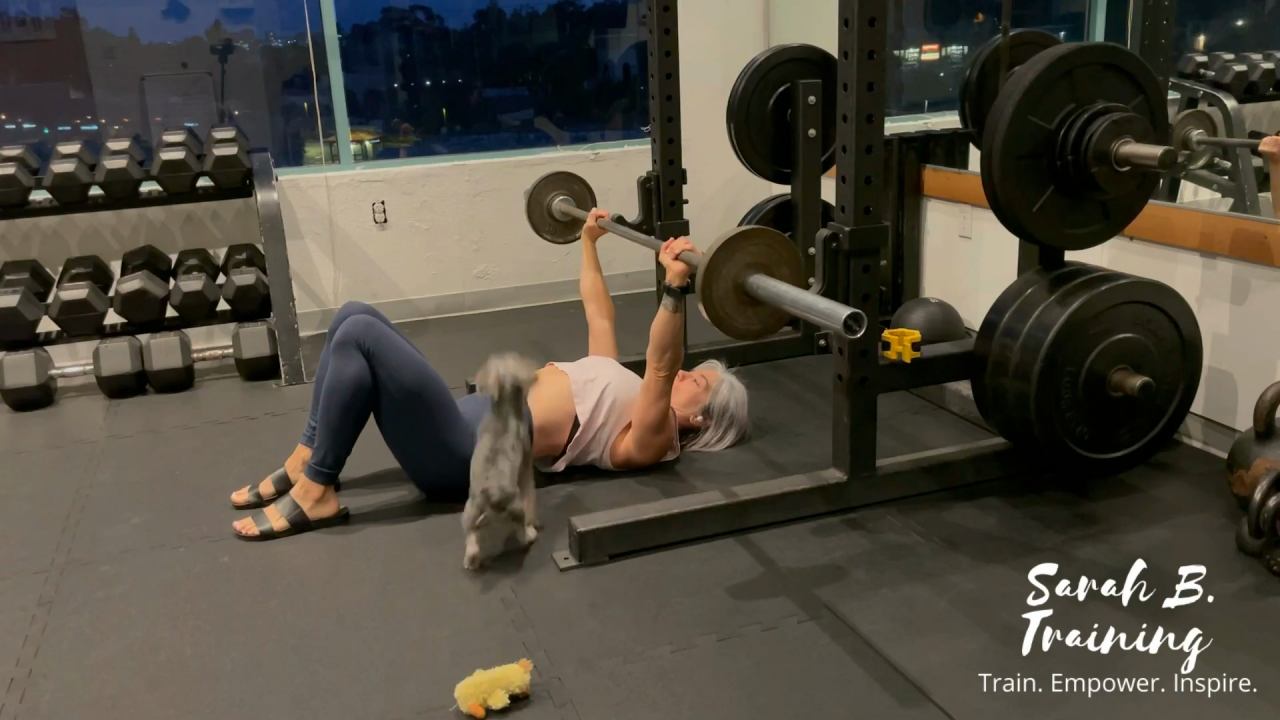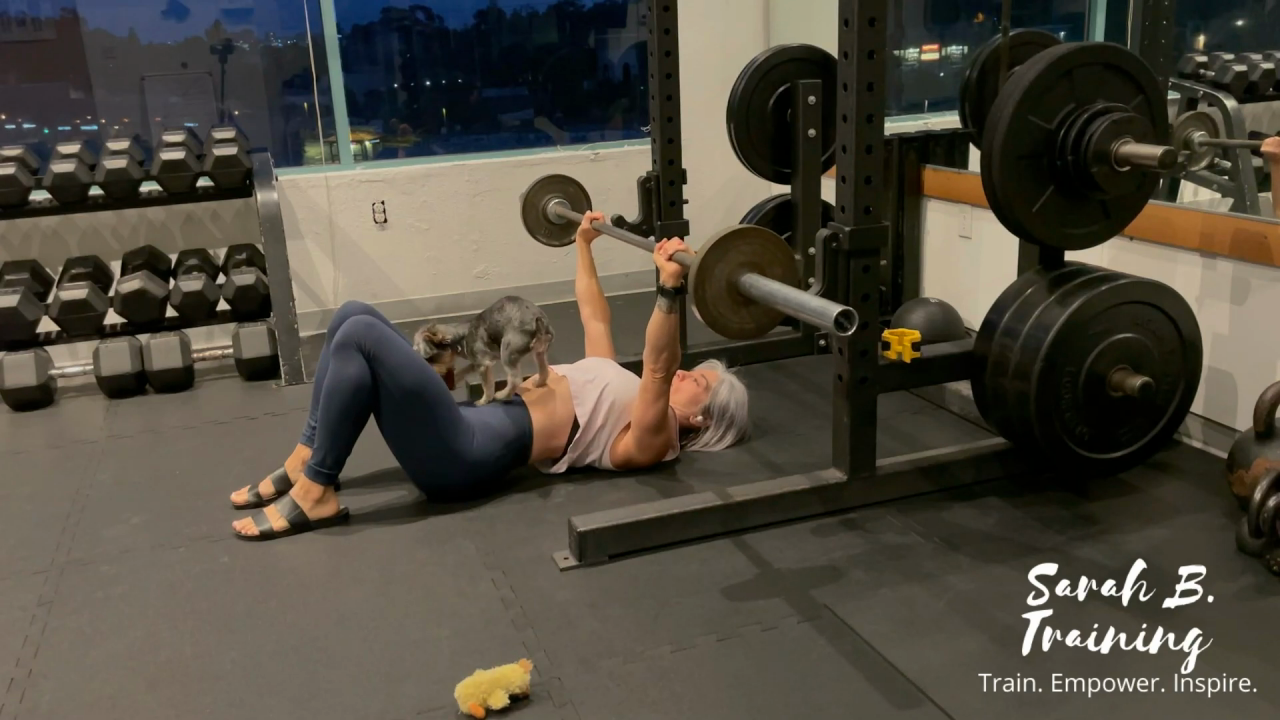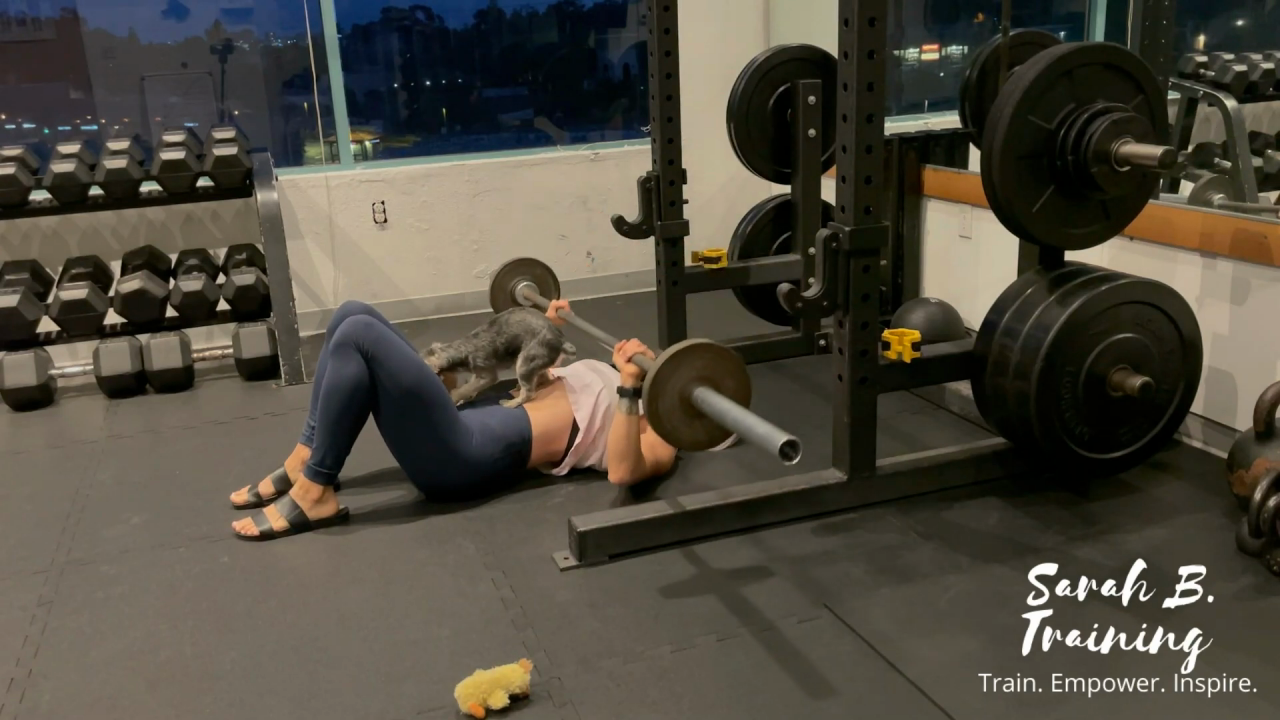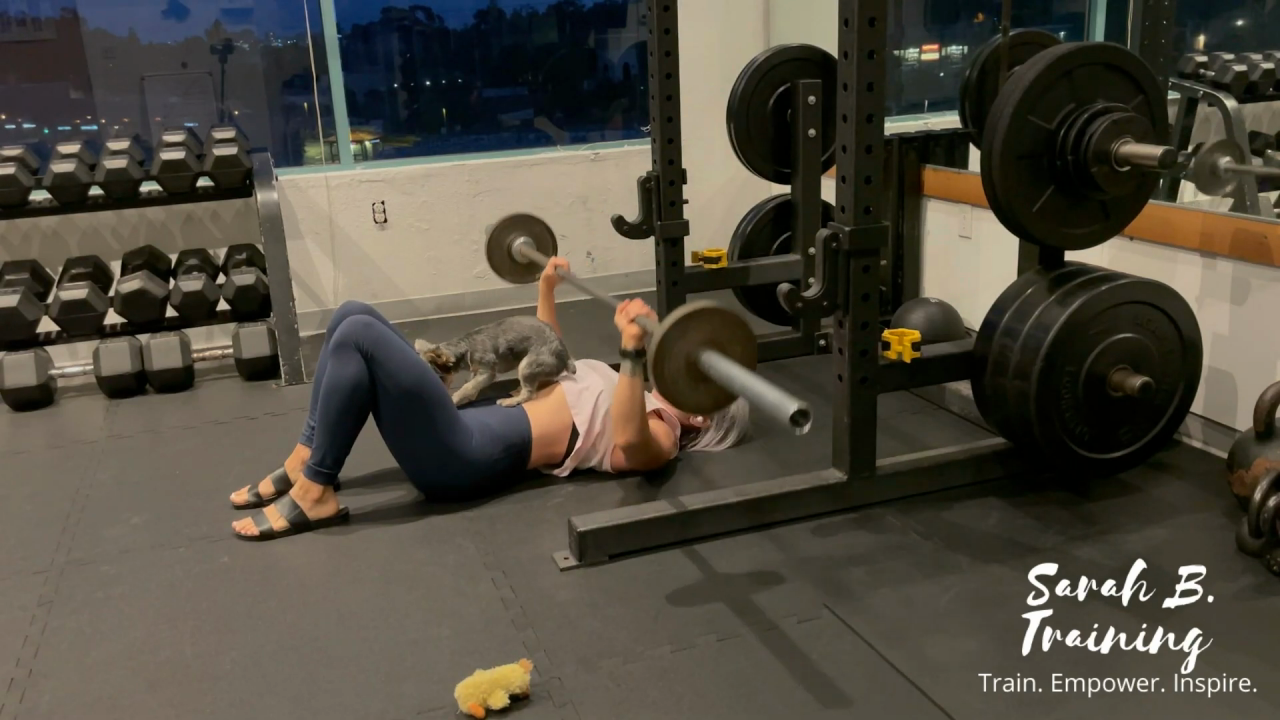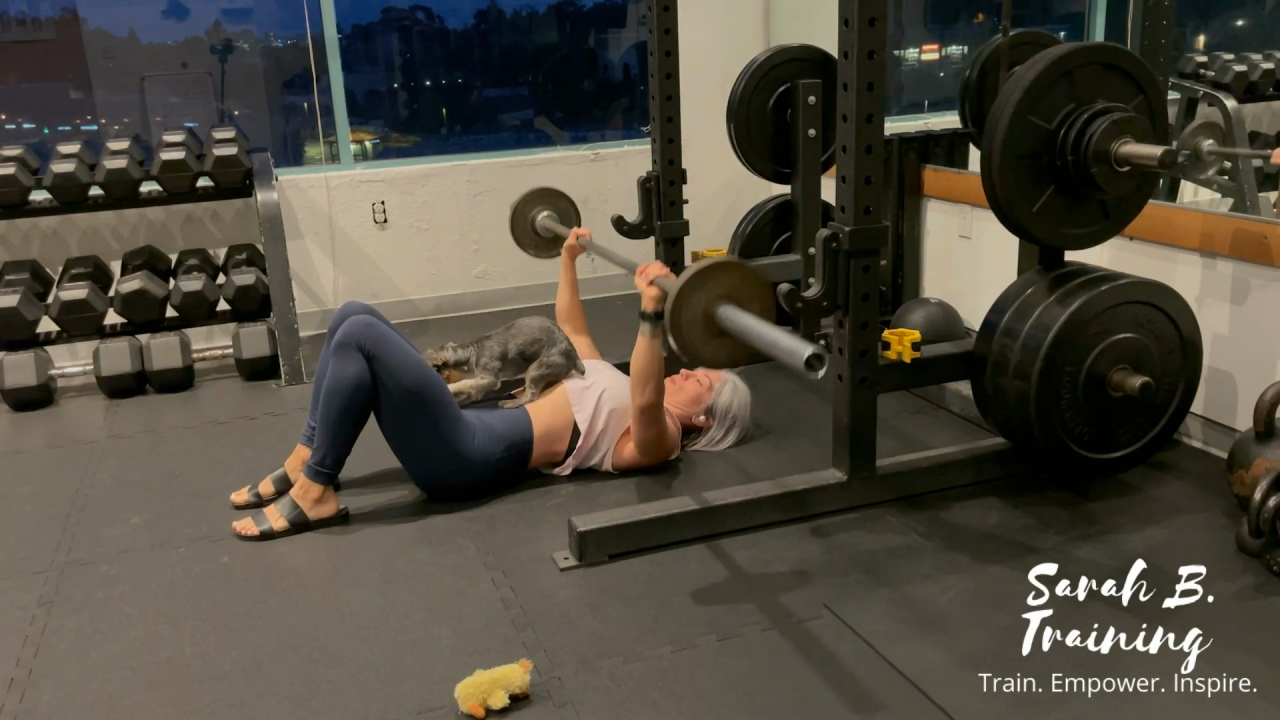
dt=0.7s
person 1, frame 1
left shoulder: (650, 439)
right shoulder: (619, 389)
left elbow: (661, 368)
right elbow: (599, 314)
left wrist: (675, 288)
right wrist: (589, 242)
left hip: (465, 452)
right hip: (468, 421)
left knee: (359, 335)
right knee: (354, 315)
left ankle: (315, 494)
right ankle: (304, 462)
person 1, frame 2
left shoulder: (653, 438)
right shoulder: (624, 391)
left elbow: (658, 369)
right elbow: (593, 317)
left wrist: (670, 287)
right wrist: (584, 244)
left hip: (464, 454)
right hip: (467, 421)
left knee: (360, 336)
right knee: (354, 315)
left ankle: (314, 494)
right ankle: (304, 462)
person 1, frame 3
left shoulder: (656, 443)
right shoulder: (632, 415)
left elbow: (622, 473)
left wrist: (629, 388)
left hip: (464, 456)
right hip: (462, 423)
left knee: (357, 335)
right knee: (353, 316)
left ankle: (313, 495)
right ankle: (301, 465)
person 1, frame 4
left shoulder: (658, 439)
right shoulder: (628, 396)
left elbow: (628, 437)
left wrist: (634, 350)
right wrist: (548, 287)
left hip: (468, 459)
right hip: (469, 426)
left knee: (359, 335)
right knee: (353, 316)
left ankle: (315, 497)
right ankle: (303, 465)
person 1, frame 5
left shoulder: (657, 439)
right shoulder: (619, 396)
left elbow: (647, 399)
right elbow: (571, 327)
left wrist: (652, 312)
right wrist: (569, 259)
left hip: (469, 457)
right hip: (471, 423)
left knee: (360, 333)
right knee: (353, 315)
left ankle: (315, 494)
right ankle: (301, 464)
